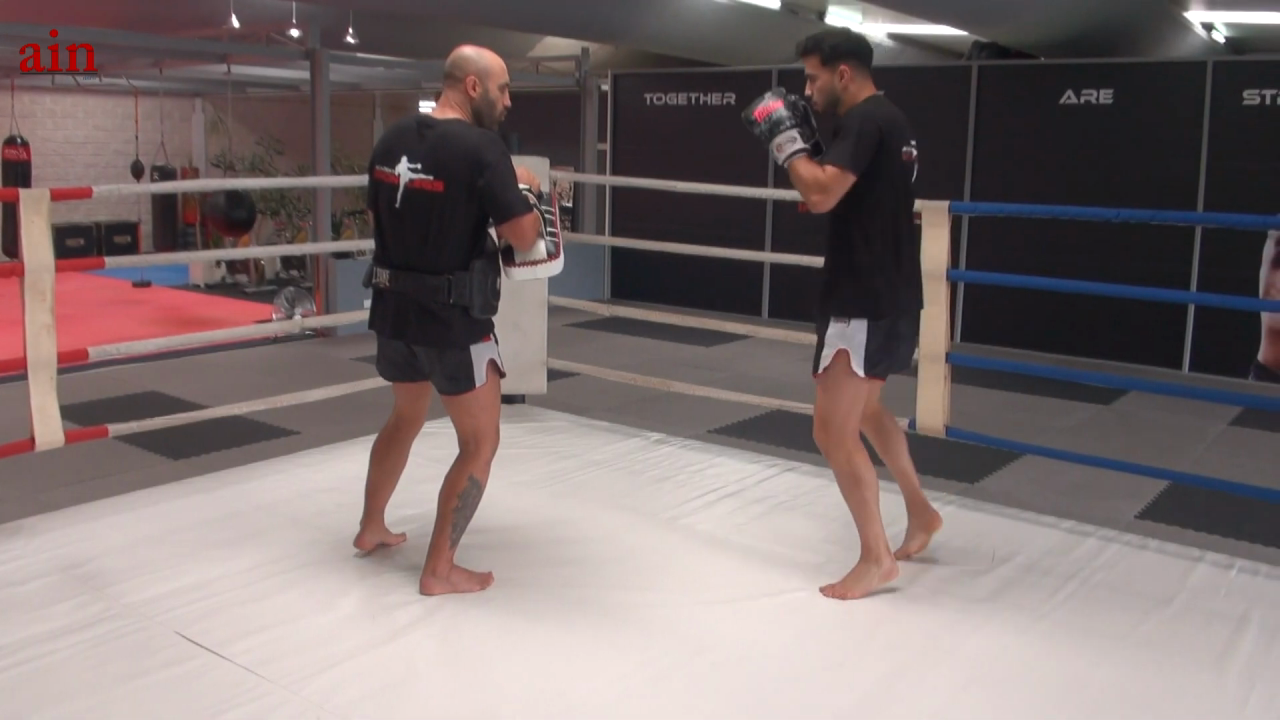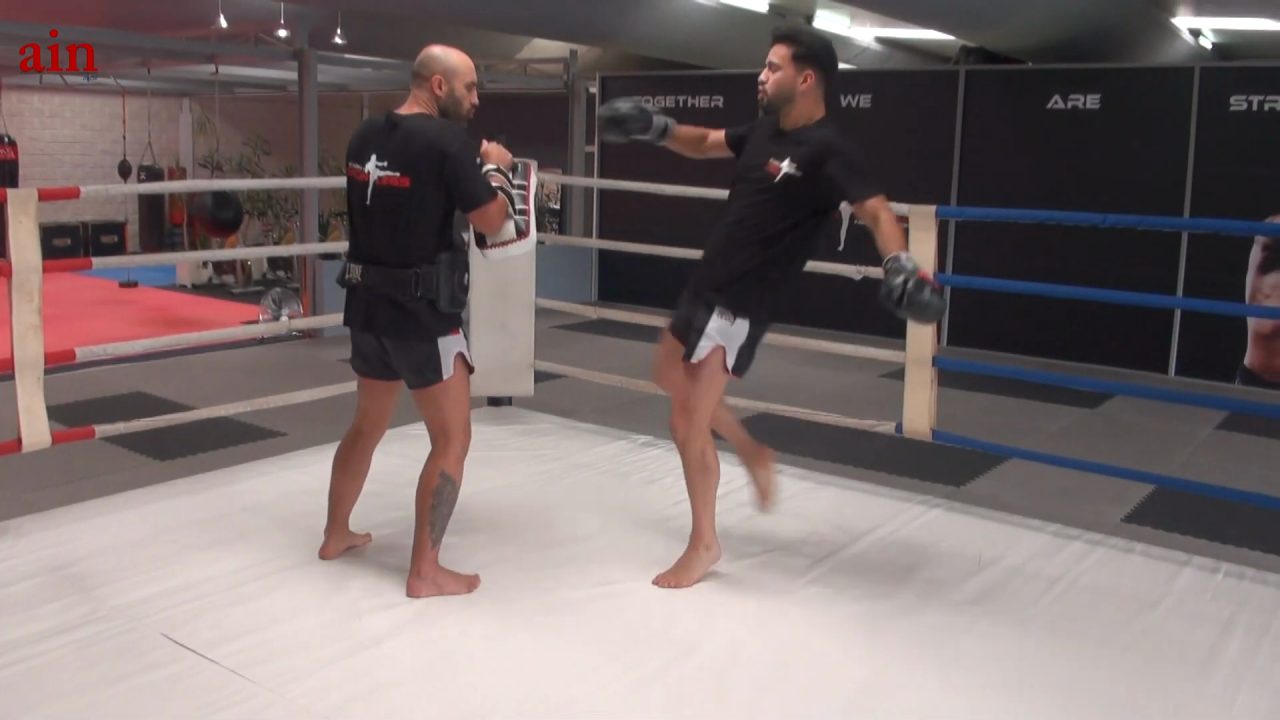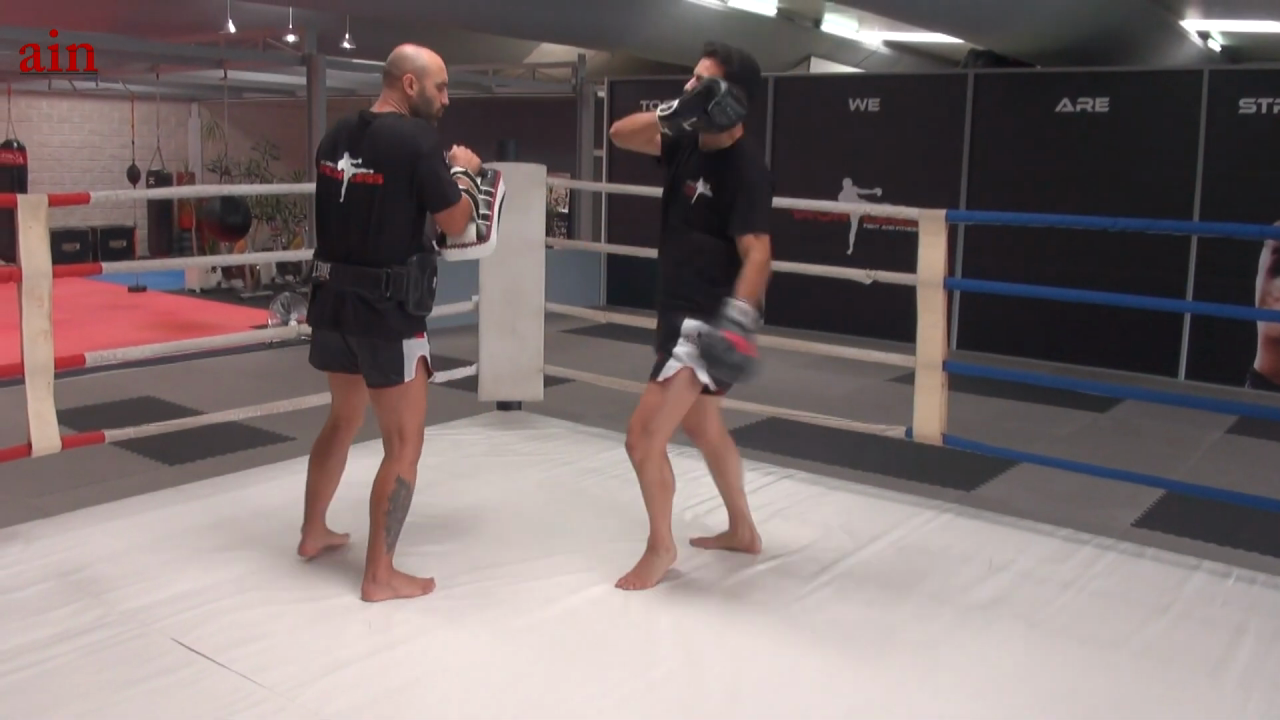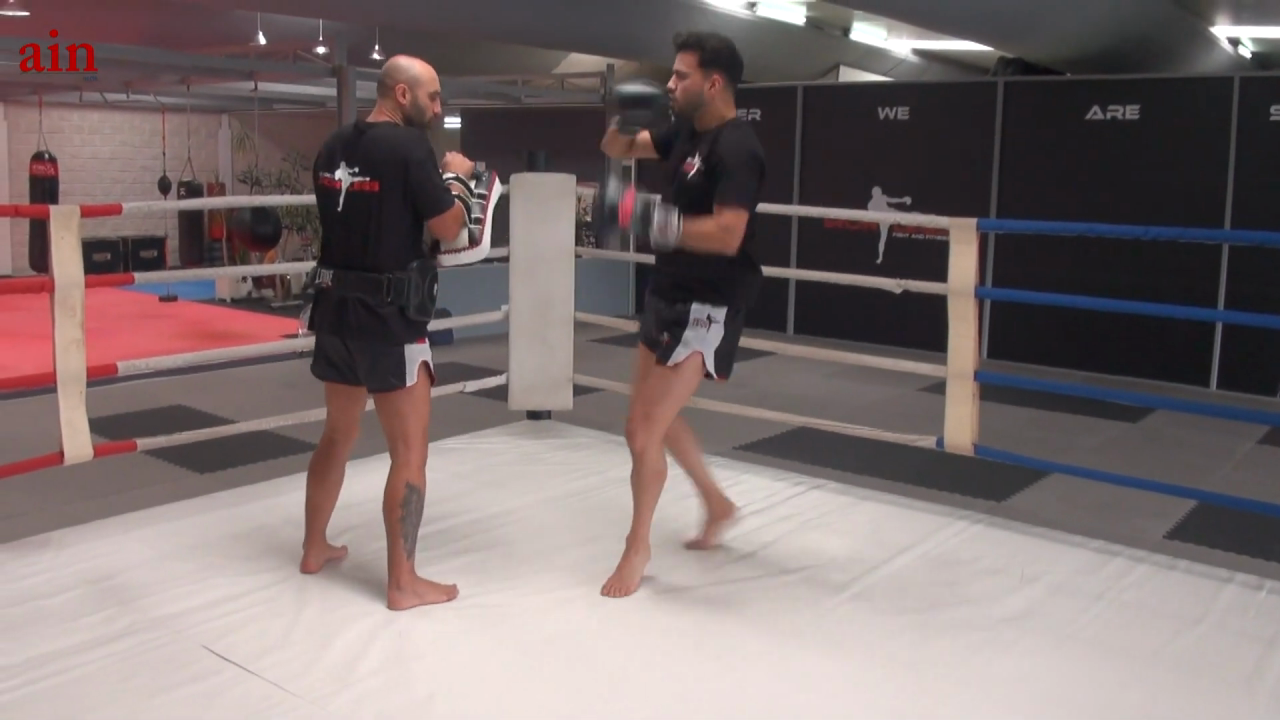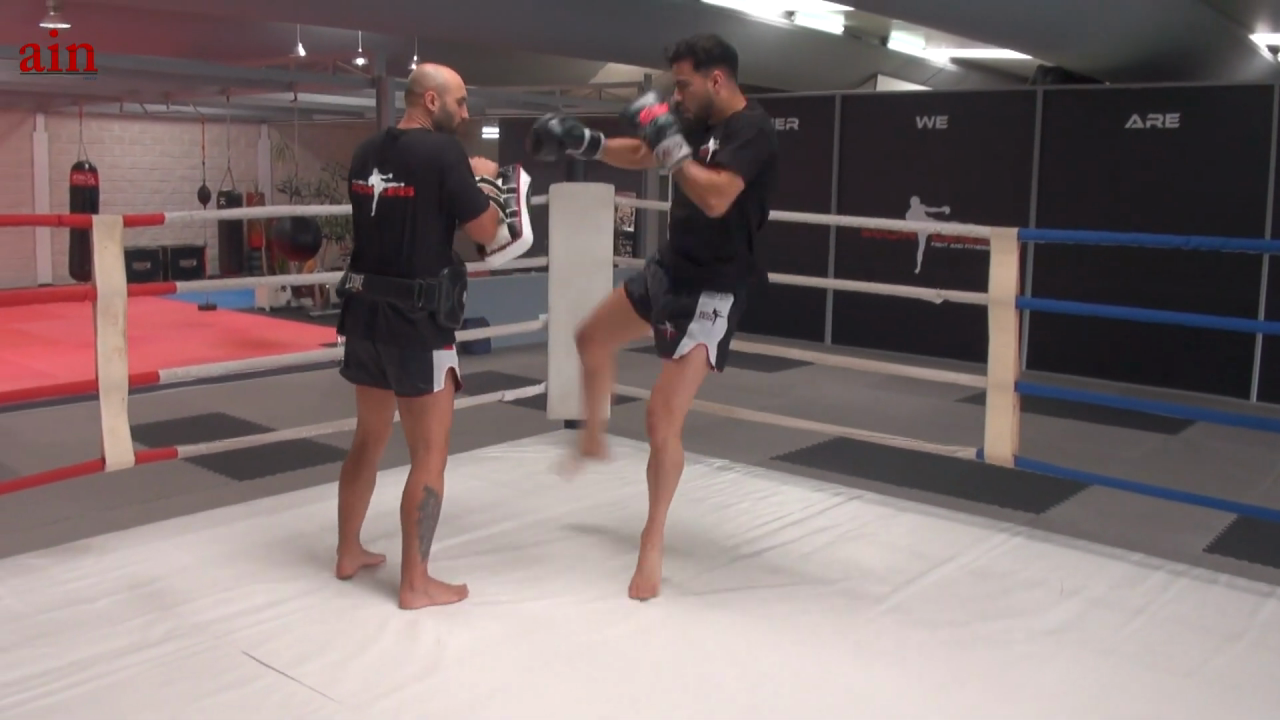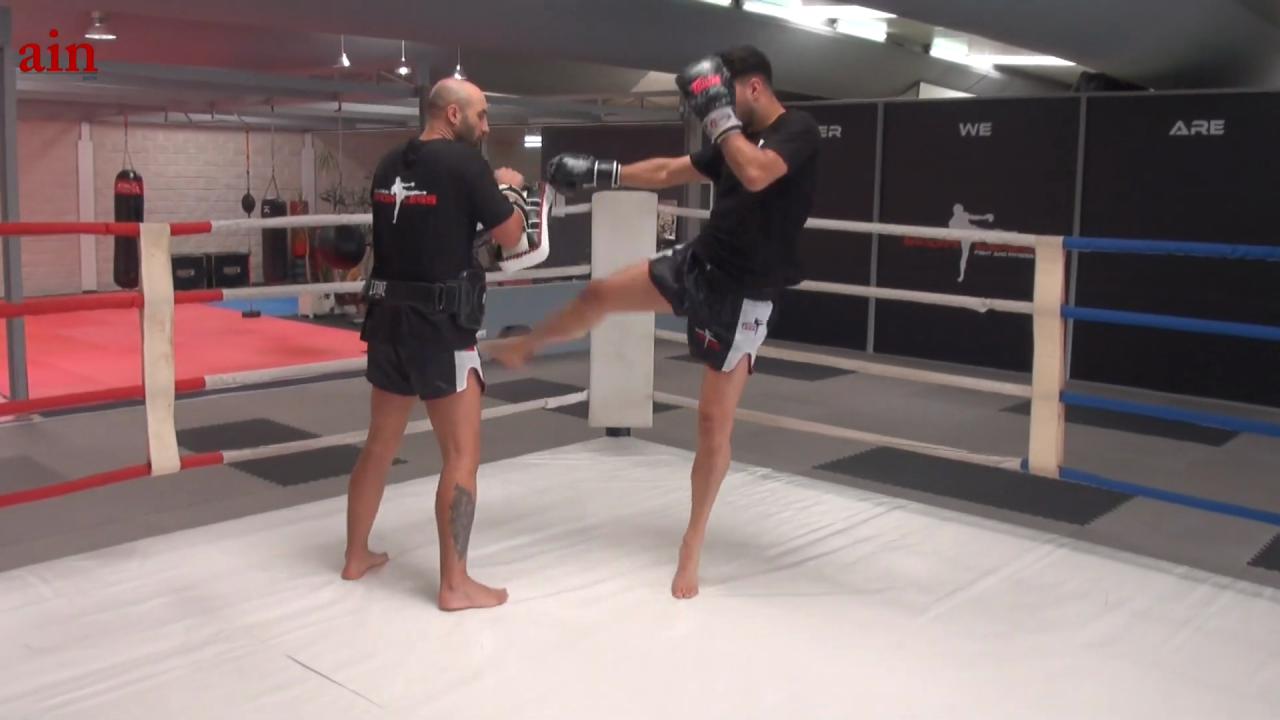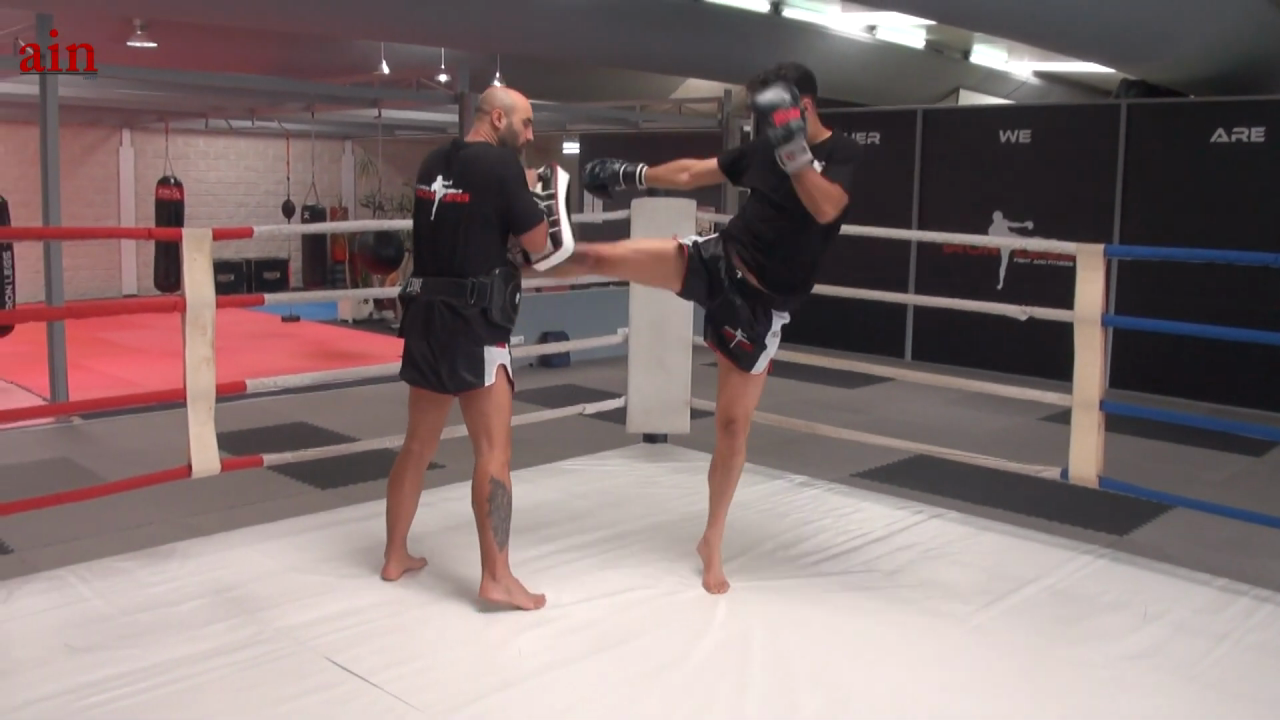
dt=0.5s
person 1, frame 1
left shoulder: (865, 121)
right shoulder: (887, 121)
left elbow: (820, 195)
left wrist: (783, 138)
right wrist: (803, 141)
left hip: (864, 304)
right hip: (890, 298)
left knee: (834, 434)
right knee: (866, 412)
left ankle: (876, 558)
right ankle: (918, 510)
person 1, frame 2
left shoulder: (830, 149)
right shoulder: (765, 129)
left elbow: (878, 214)
right elbow: (705, 144)
left wrist: (902, 267)
right wrist: (656, 127)
left hip: (738, 305)
right hip: (707, 283)
left knee: (688, 421)
right knee: (666, 374)
left ankle: (703, 544)
right ankle: (752, 455)
person 1, frame 3
left shoulder: (744, 171)
right shoulder: (691, 135)
left elbow: (756, 258)
right elbow: (624, 134)
left wrist: (736, 324)
right wrist: (678, 110)
left hip: (705, 322)
right hip: (678, 312)
left knee: (644, 436)
right knee: (704, 428)
left ankle: (661, 547)
right ankle: (742, 529)
person 1, frame 4
left shoulder: (733, 148)
right shoulder: (680, 132)
left elbow: (727, 237)
right elbow: (619, 148)
left wrist: (643, 217)
right wrist: (625, 119)
left hip: (704, 306)
right hip: (672, 288)
left knee: (643, 432)
right knee: (656, 420)
left ankle: (637, 550)
right ankle: (716, 505)
person 1, frame 5
left shoulder: (751, 132)
right shoulder: (699, 125)
left elbow: (716, 200)
right elbow: (634, 156)
left wrist: (667, 135)
right wrist: (578, 139)
left hip: (710, 294)
right hip: (675, 274)
left knee: (662, 421)
right knee: (591, 337)
left ankle: (651, 549)
right ankle: (594, 430)
person 1, frame 6
left shoulder: (797, 131)
right shoulder: (728, 137)
left elbow: (755, 174)
right elbow: (668, 171)
left wrist: (716, 111)
right wrist: (597, 172)
left hip: (743, 297)
right hip: (696, 267)
left knee: (713, 427)
right knee: (601, 293)
left ankle: (692, 544)
right ankle: (525, 346)
person 1, frame 7
left shoulder: (842, 155)
right shoulder: (762, 150)
left elbow: (825, 209)
right elbow: (692, 173)
left wrist: (790, 143)
right wrist: (626, 173)
left hip: (764, 303)
right hip: (716, 262)
left knee: (733, 427)
right knee: (606, 257)
left ankle: (713, 541)
person 2, frame 1
left shoulder: (392, 139)
right shoulder: (480, 147)
right elbow: (524, 236)
right wrist: (524, 188)
left hip: (394, 307)
right hip: (452, 317)
left knee: (405, 418)
right knee: (480, 444)
left ankle: (372, 526)
right ankle: (439, 569)
person 2, frame 2
left shoulder: (366, 135)
right shoulder: (446, 139)
right elbow: (492, 221)
right wrist: (493, 167)
left hip: (368, 303)
right hip: (422, 310)
left knee: (367, 425)
right knee: (451, 439)
left ankle: (336, 534)
right ankle: (425, 570)
person 2, frame 3
left shoulder: (337, 135)
right shoulder: (417, 139)
right elbow: (456, 222)
right wrist: (460, 169)
left hip: (332, 300)
right hip: (388, 310)
left knee: (343, 420)
right knee: (405, 444)
left ankle: (312, 531)
right ankle: (380, 574)
person 2, frame 4
left shoulder: (334, 147)
right shoulder: (409, 145)
right elbow: (449, 228)
right wrist: (454, 175)
left hip: (336, 309)
right hip: (389, 316)
left knee: (337, 436)
right knee: (410, 450)
left ankle: (314, 547)
right ankle: (404, 582)
person 2, frame 5
left shoulder: (366, 154)
right shoulder: (441, 151)
right elbow: (486, 232)
right wrist: (481, 177)
left hip: (365, 312)
right hip: (417, 321)
left knee: (370, 438)
right knee: (430, 454)
left ankle: (349, 551)
right ankle: (416, 583)
person 2, frame 6
left shoulder: (388, 165)
right shoulder: (463, 160)
right elbow: (510, 236)
right wrist: (506, 189)
left hip: (389, 317)
right hip: (440, 324)
left knee: (380, 444)
right knee: (461, 454)
left ankle: (356, 555)
right ankle: (456, 584)
person 2, frame 7
left shoulder: (435, 163)
right shoulder: (499, 163)
right elbow: (536, 244)
right wrist: (540, 196)
left hip: (423, 314)
right hip: (473, 320)
left knee: (418, 444)
right knee: (494, 448)
left ankle: (395, 556)
right ankle: (496, 578)
